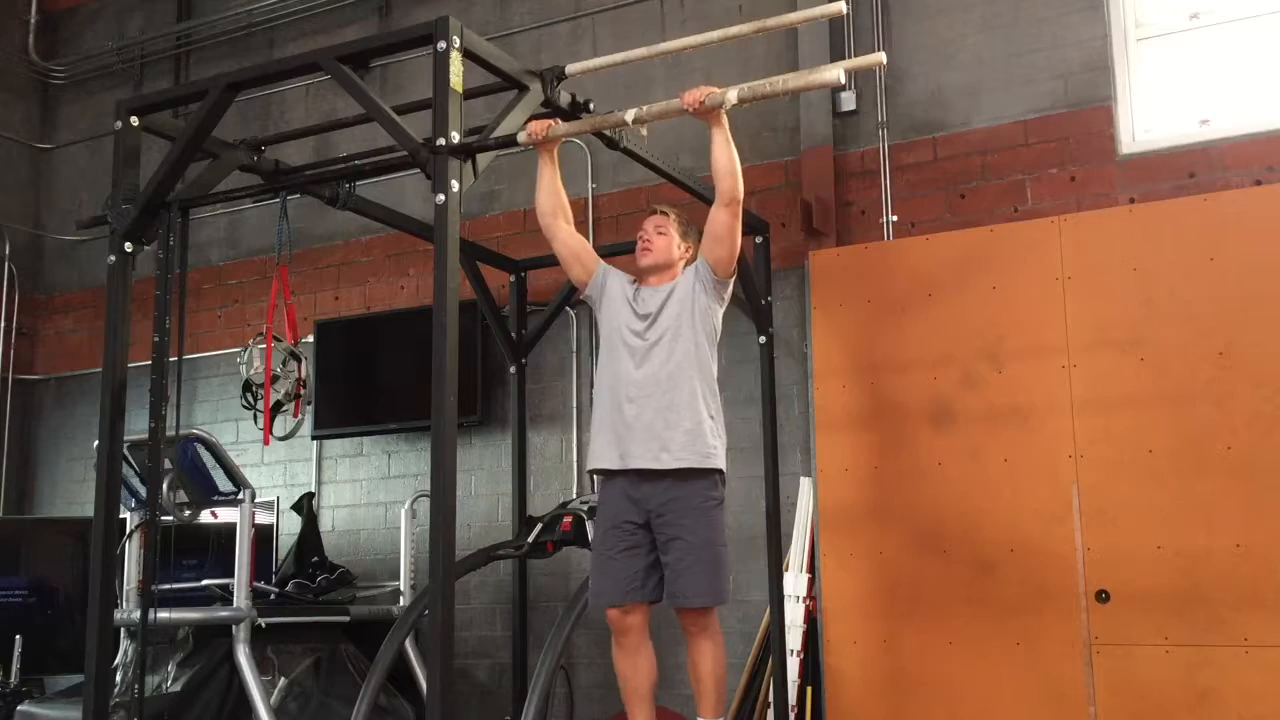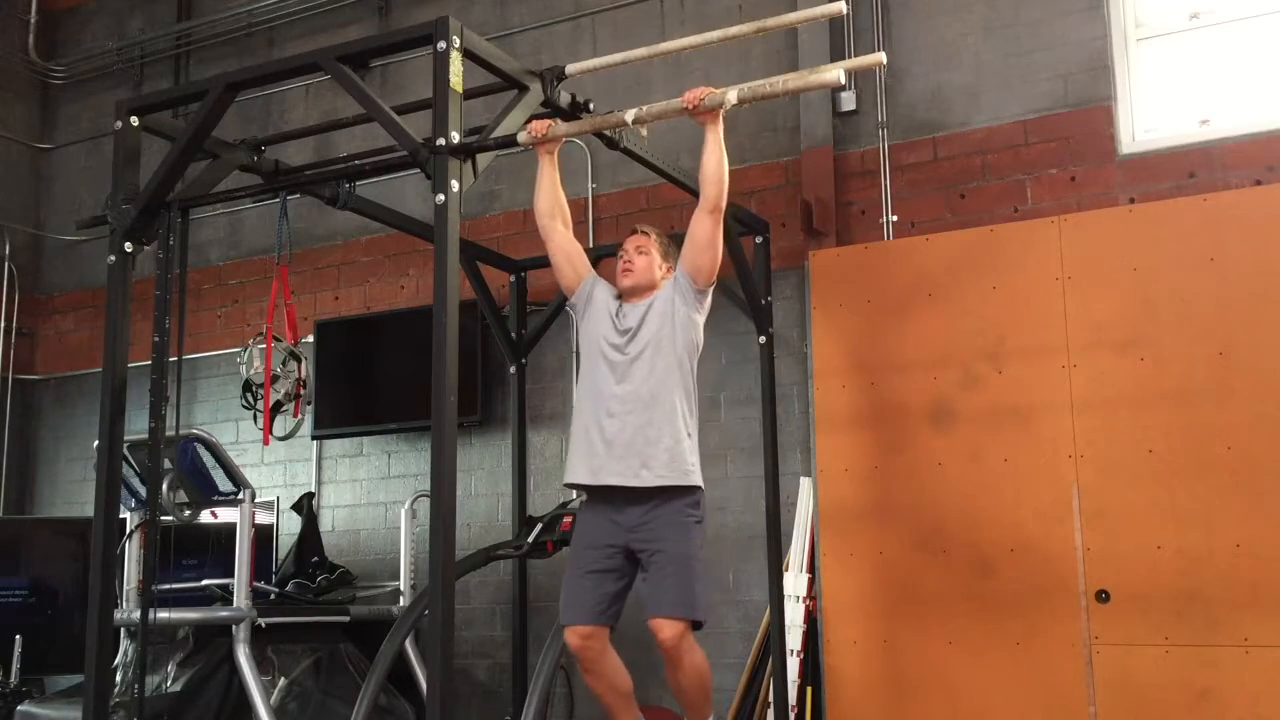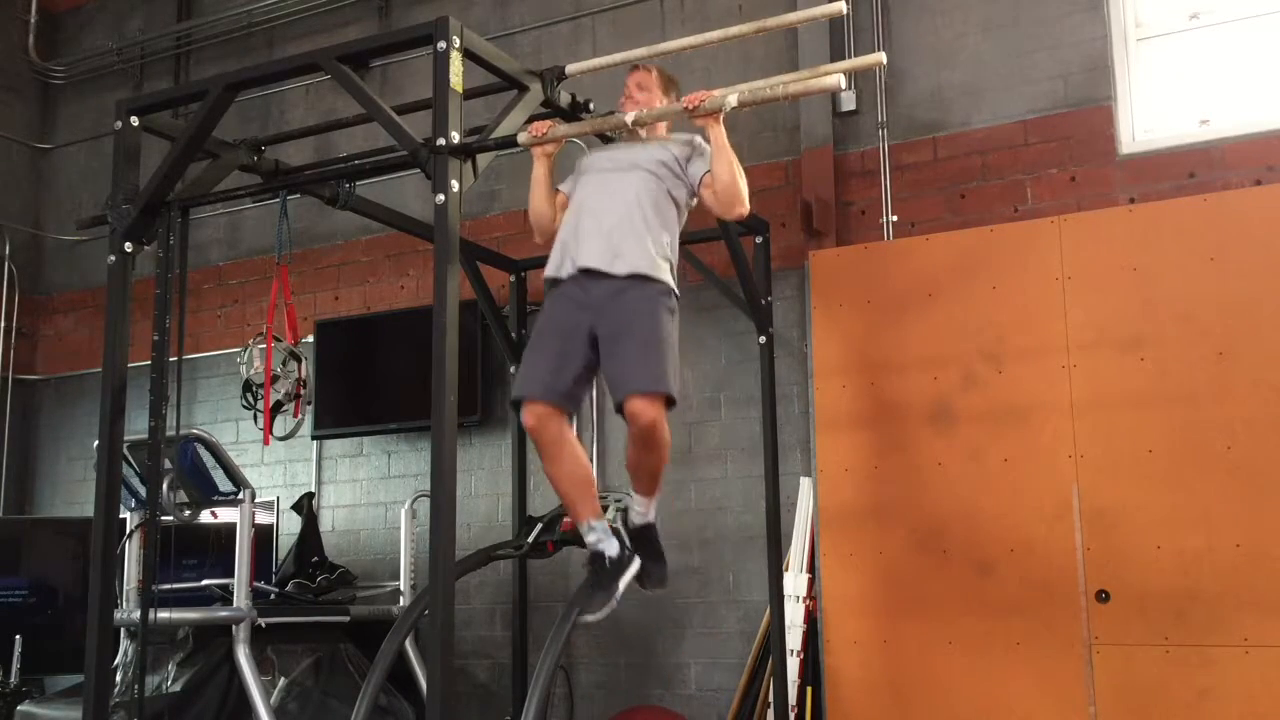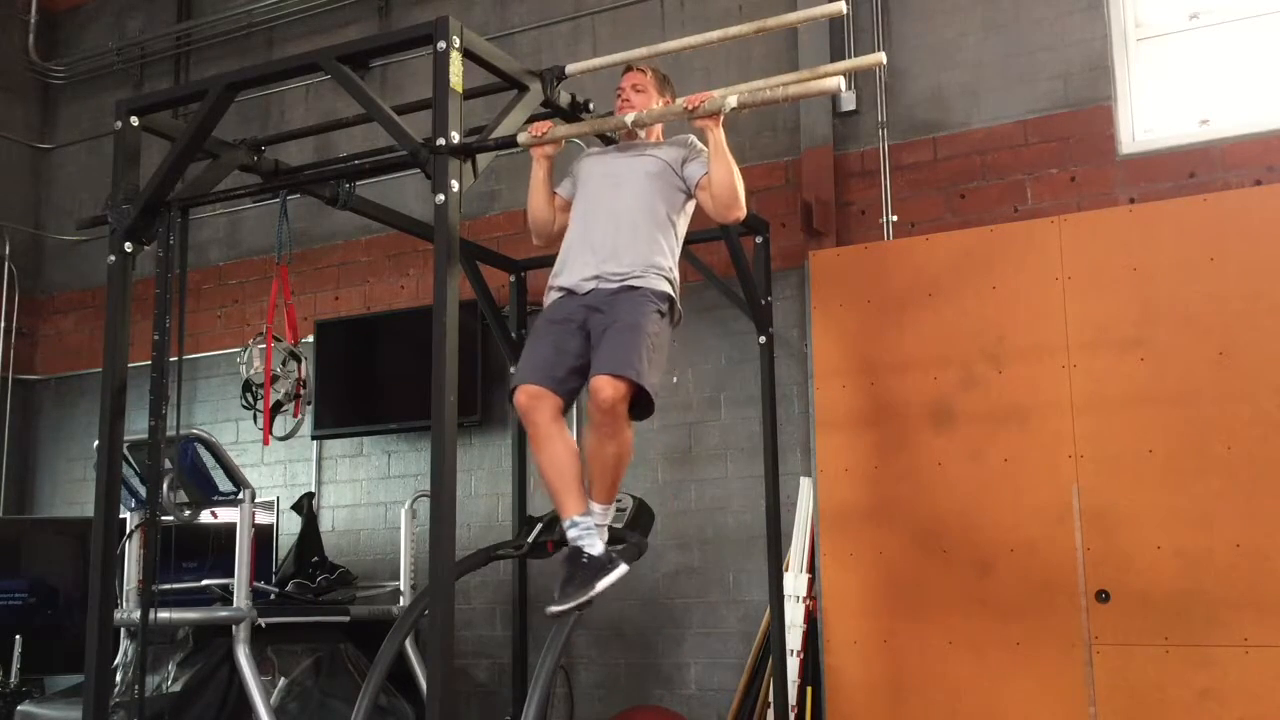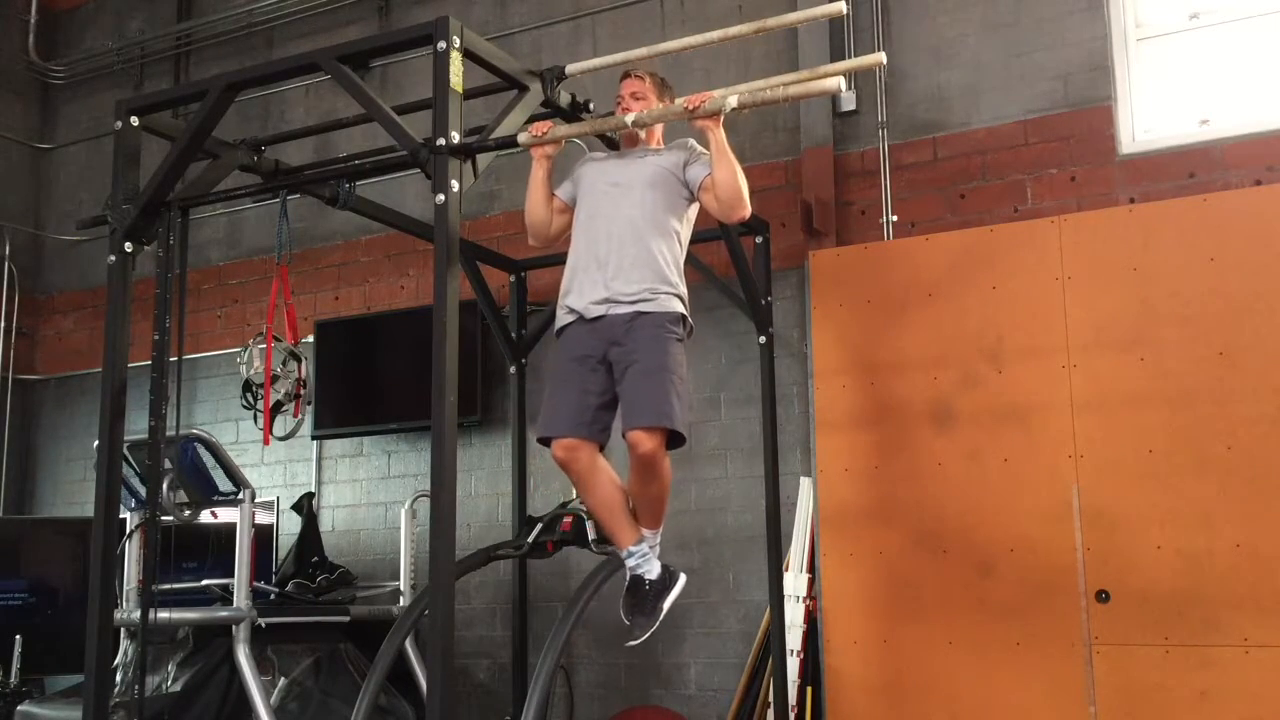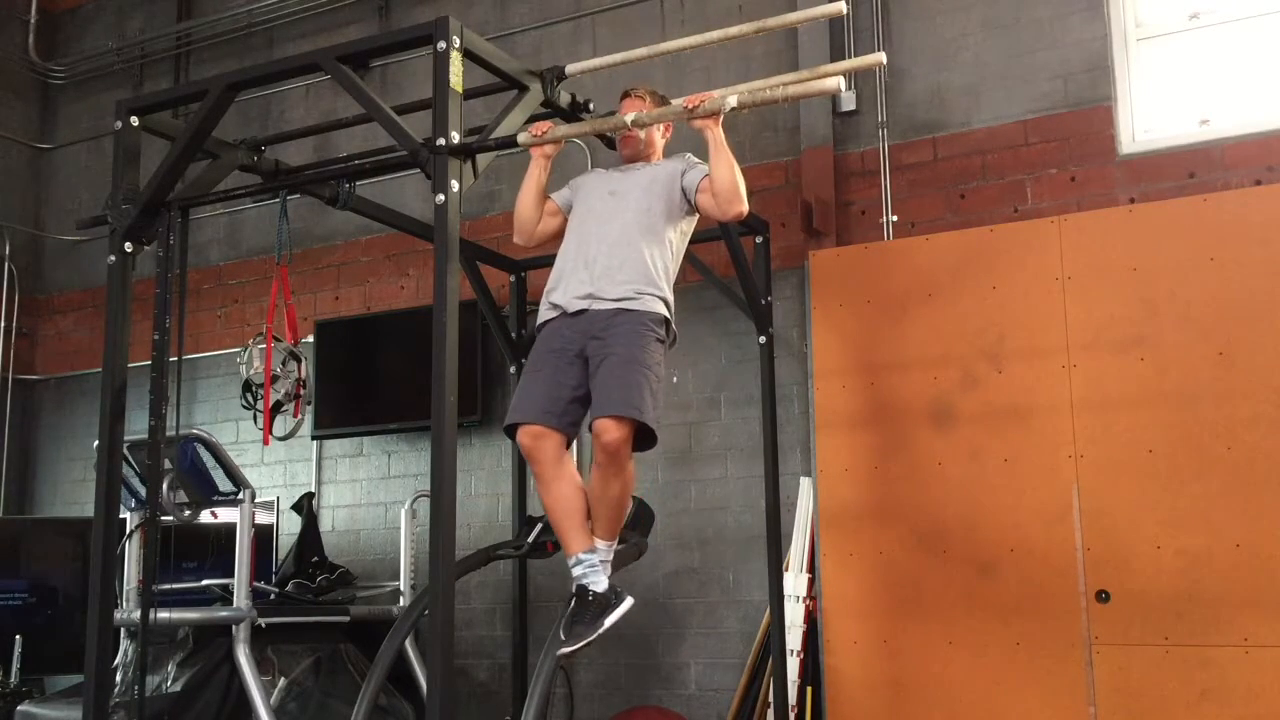
dt=0.7s
person 1, frame 1
left shoulder: (703, 287)
right shoulder: (610, 292)
left elbow: (729, 199)
right elbow: (556, 224)
left wrist: (716, 121)
right wrist: (547, 154)
left hip: (688, 473)
right hip: (621, 477)
left knee: (697, 617)
right knee: (625, 619)
person 1, frame 2
left shoulder: (681, 303)
right shoulder: (593, 305)
left elbow: (711, 207)
right elbow: (553, 227)
left wrist: (712, 126)
right wrist: (548, 156)
left hip: (667, 495)
right hip: (602, 500)
left knee: (671, 632)
right knee: (582, 637)
person 1, frame 3
left shoulder: (684, 150)
right shoulder: (592, 160)
left elbow: (734, 204)
right elbow: (543, 228)
left wrist: (713, 127)
right wrist: (542, 157)
left hip: (639, 285)
right hip: (570, 286)
left knee: (645, 412)
right knee: (539, 414)
left ankle: (643, 523)
right ankle: (604, 546)
person 1, frame 4
left shoulder: (682, 151)
right shoulder: (588, 161)
left elbow: (731, 208)
right elbow: (542, 231)
left wrist: (712, 131)
right wrist: (541, 161)
left hip: (639, 289)
right hip: (570, 294)
left knee: (609, 392)
right knee: (533, 400)
left ankle: (597, 533)
right ankle: (587, 546)
person 1, frame 5
left shoulder: (683, 157)
right shoulder: (589, 167)
left elbow: (736, 208)
right elbow: (539, 231)
left wrist: (713, 130)
right wrist: (540, 161)
left hip: (650, 313)
right hip: (580, 318)
left knee: (646, 441)
right knee: (569, 447)
left ankle: (649, 550)
right ankle: (645, 568)
person 1, frame 6
left shoulder: (680, 171)
right shoulder: (587, 181)
left elbow: (732, 206)
right elbow: (526, 232)
left wrist: (712, 131)
right wrist: (540, 160)
left hip: (633, 313)
right hip: (563, 317)
left knee: (612, 433)
right knee: (536, 437)
left ankle: (599, 569)
right ankle: (592, 583)
